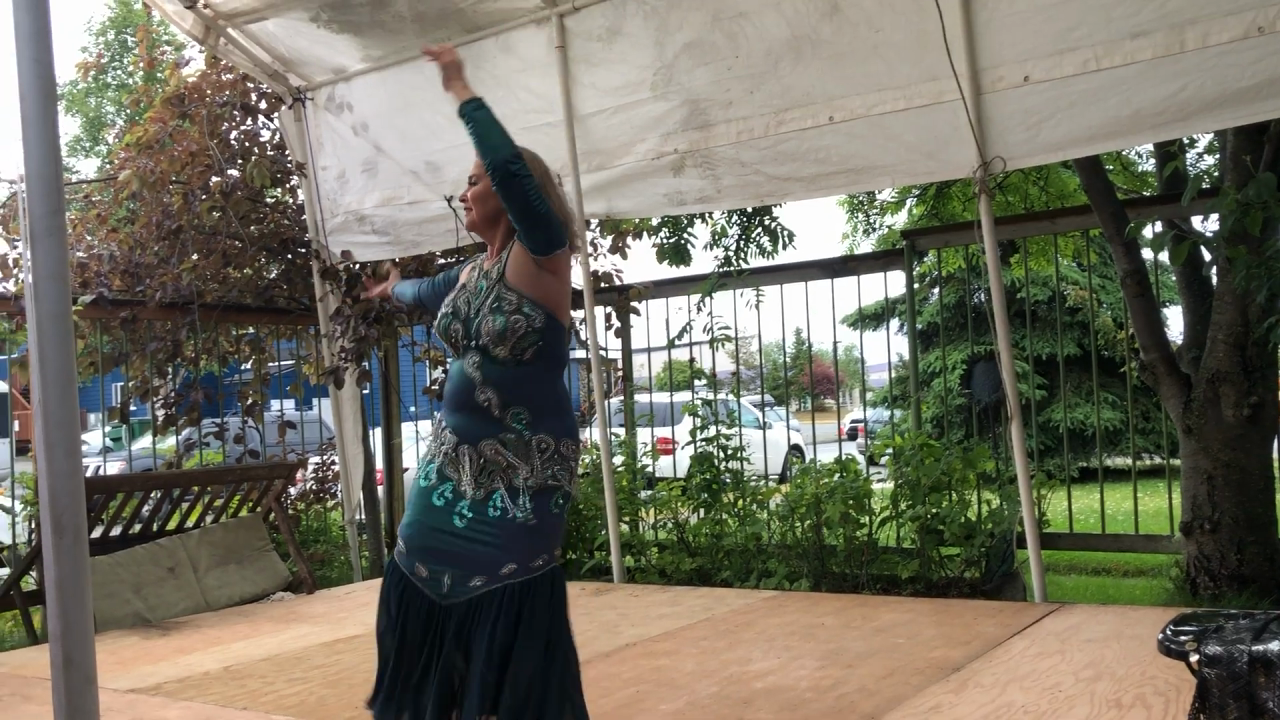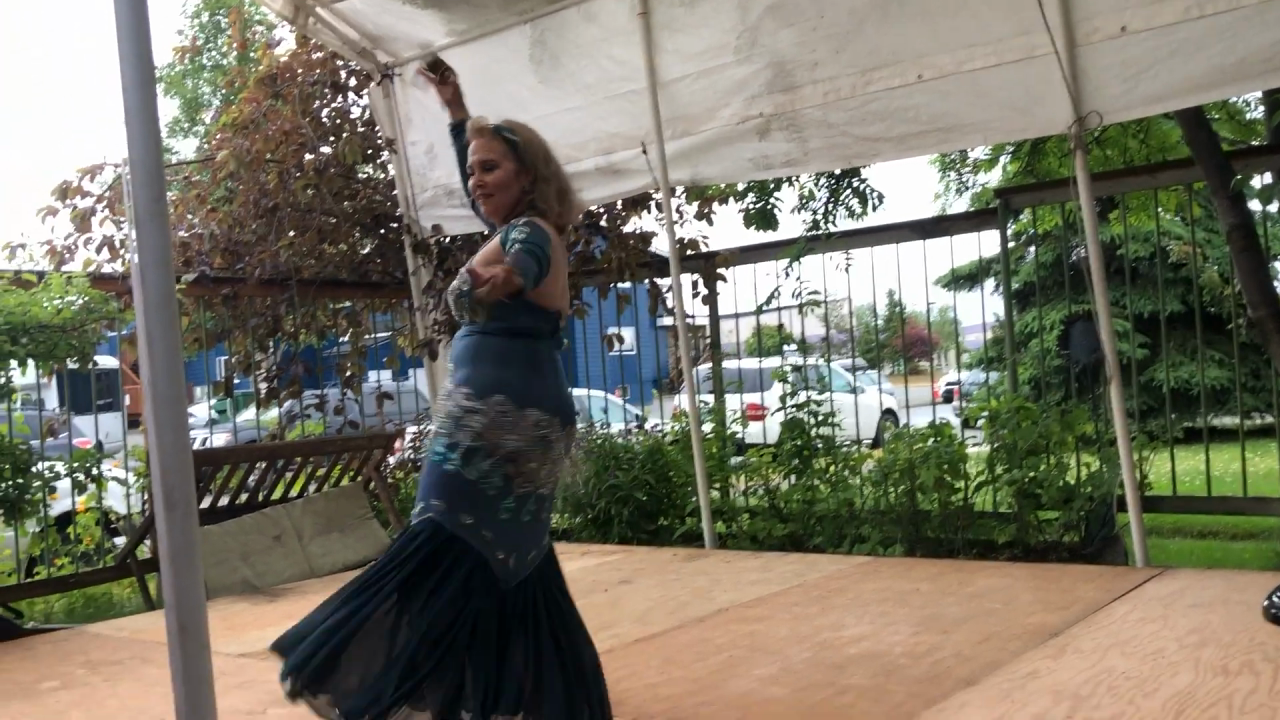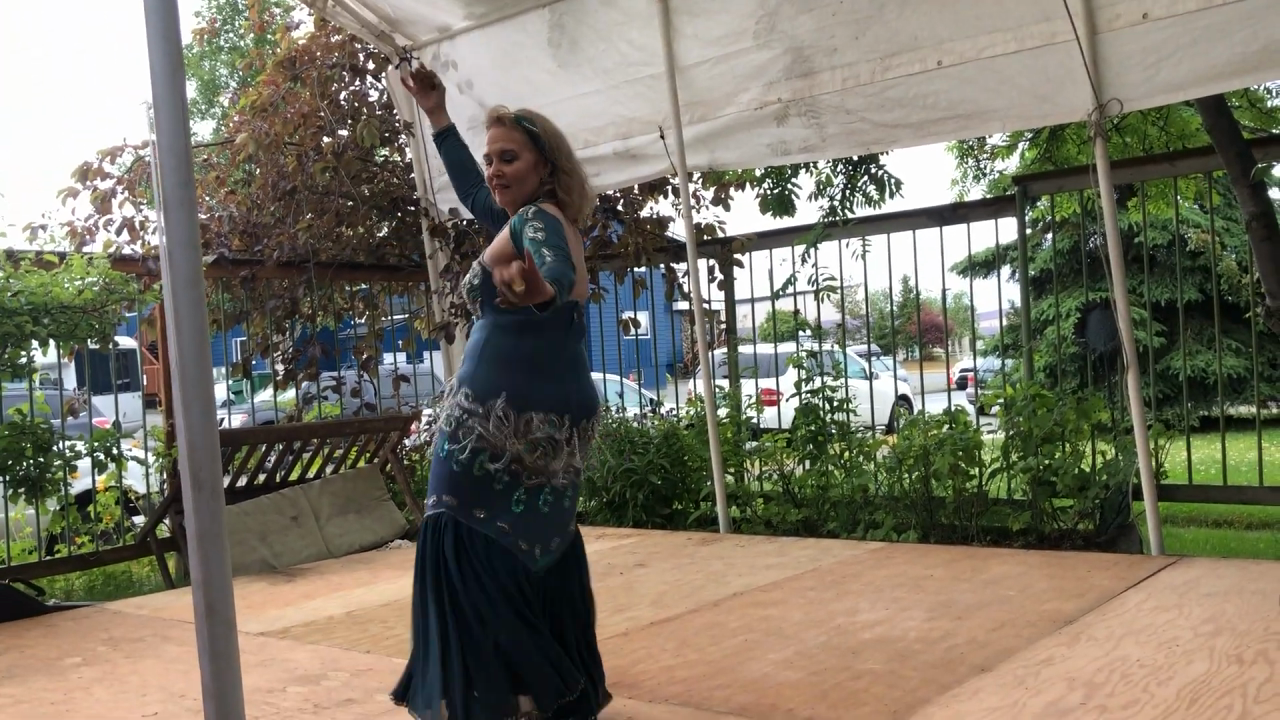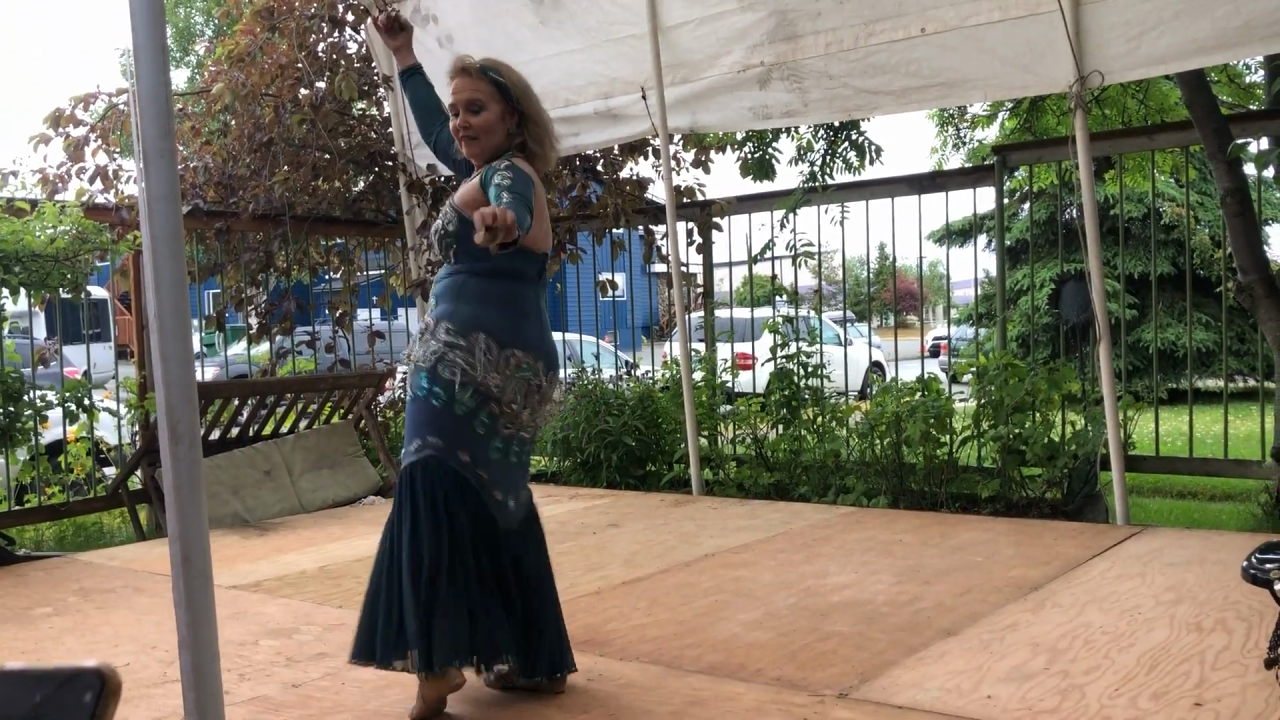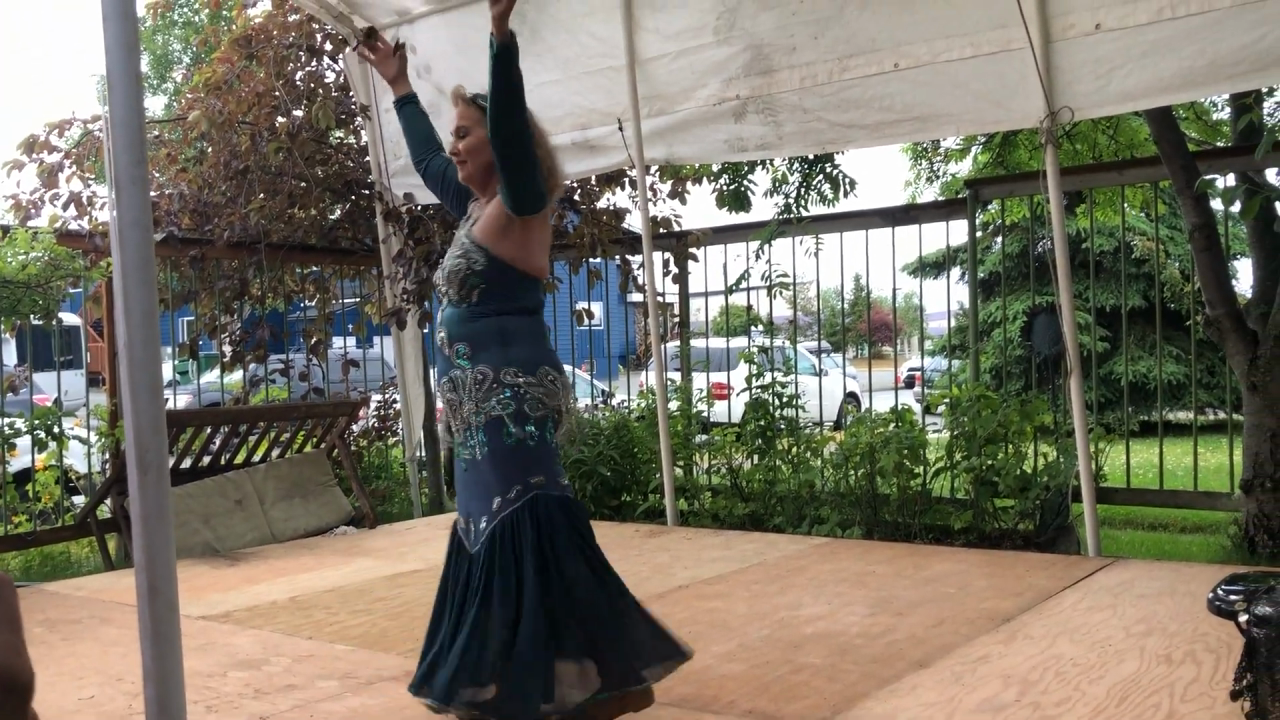
dt=1s
person 1, frame 1
left shoulder: (542, 254)
right shoulder: (472, 273)
left elbow: (509, 164)
right elbow: (428, 295)
left wrist: (462, 91)
right wrist: (395, 287)
left hip: (527, 466)
right hip: (457, 459)
left knee: (516, 602)
right knee: (420, 585)
person 1, frame 2
left shoulder: (527, 233)
right shoulder: (526, 229)
left elbow: (525, 266)
right elbow: (481, 195)
left wrist: (506, 280)
right wrist: (456, 111)
left hip: (493, 416)
right hip: (537, 423)
left knee: (443, 554)
right knee: (518, 565)
person 1, frame 3
left shoulder: (537, 219)
right shoulder: (546, 222)
left elbow: (558, 273)
right elbow: (472, 190)
left wrist: (535, 287)
right wrist: (436, 114)
left hip: (499, 413)
right hip: (564, 414)
left knee: (460, 553)
right knee: (541, 553)
person 1, frame 4
left shoulder: (509, 175)
right shoulder: (491, 171)
left elbow: (512, 210)
right elbow: (435, 134)
left wrist: (501, 224)
right wrist: (403, 57)
left hip: (468, 360)
right hip: (519, 365)
left knee: (434, 499)
right knee: (496, 506)
left ankle: (440, 662)
right ankle: (537, 660)
person 1, frame 5
left shoulder: (519, 202)
right shoulder: (476, 205)
left elbow: (515, 130)
right elbow: (427, 161)
right wrist: (398, 85)
left hip: (512, 395)
right hip: (485, 403)
left knee: (533, 531)
right knee: (487, 536)
